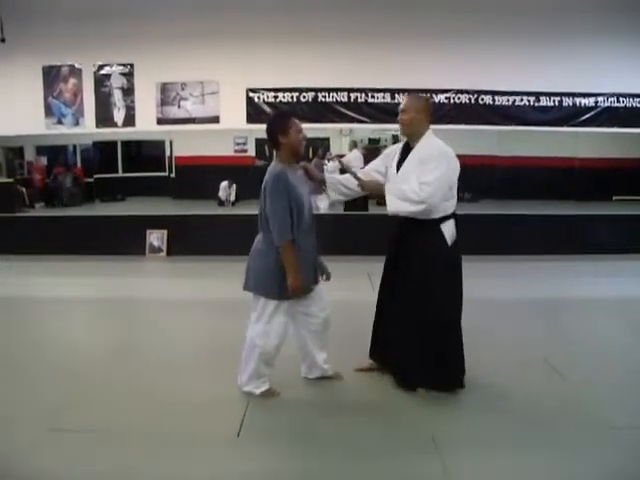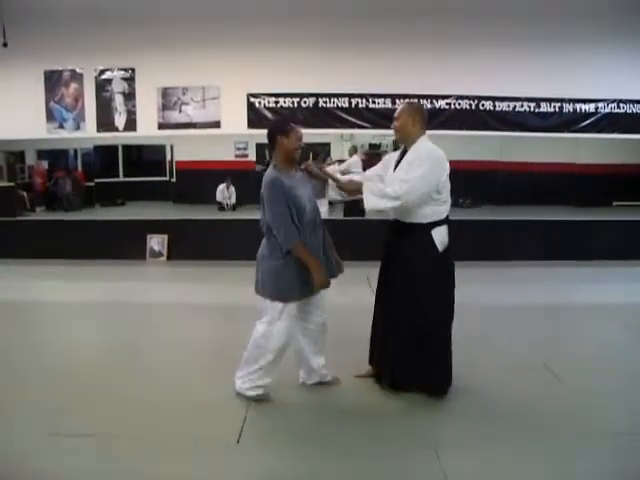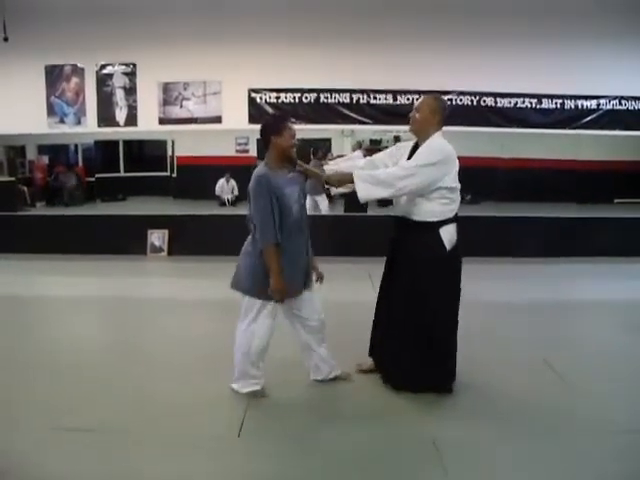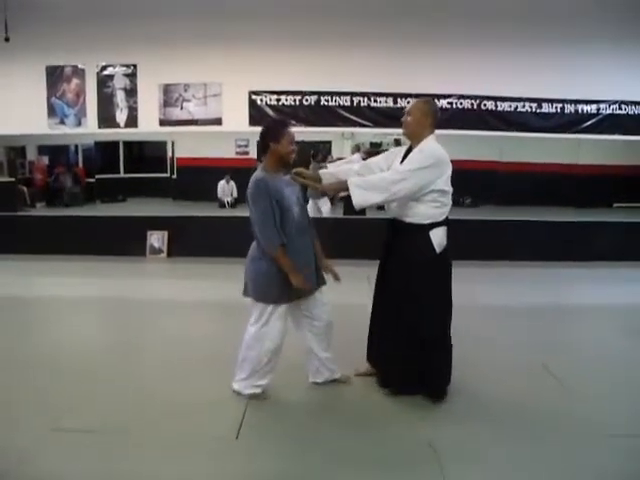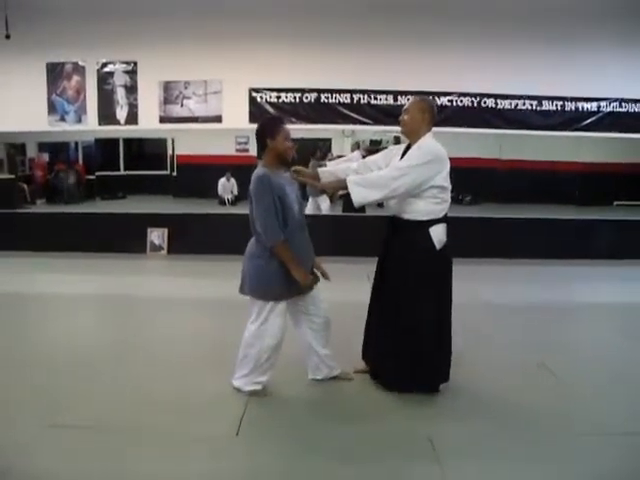
dt=0.4s
person 1, frame 1
left shoulder: (440, 153)
right shoulder: (395, 153)
left elbow: (426, 196)
right elbow: (363, 178)
left wrist: (384, 189)
right wrist: (322, 180)
left hip: (433, 239)
right hip: (406, 234)
left knee: (434, 309)
right knee: (395, 297)
left ankle: (439, 373)
right ankle: (387, 357)
person 1, frame 2
left shoulder: (430, 156)
right shoulder: (397, 157)
left elbow: (404, 193)
right elbow: (369, 179)
left wrist: (361, 188)
right wrist: (327, 178)
left hip: (427, 243)
right hip: (402, 237)
left knee: (426, 313)
right knee: (392, 304)
left ankle: (430, 378)
right ankle: (387, 365)
person 1, frame 3
left shoulder: (440, 153)
right shoulder: (406, 149)
left elbow: (396, 179)
right elbow: (371, 164)
left wrist: (349, 177)
right wrist: (326, 173)
left hip: (434, 240)
right hip: (409, 234)
left knee: (431, 311)
right knee: (395, 299)
left ankle: (433, 375)
right ankle: (387, 359)
person 1, frame 4
left shoulder: (433, 156)
right shoulder: (402, 153)
left elbow: (392, 183)
right elbow: (366, 169)
left wrist: (342, 186)
right wrist: (319, 176)
left hip: (425, 242)
right hip: (402, 236)
left knee: (425, 313)
right knee: (391, 302)
left ankle: (429, 379)
right ankle: (386, 363)
person 1, frame 5
left shoulder: (431, 154)
right shoulder: (400, 152)
left elbow: (390, 180)
right elbow: (364, 167)
left wrist: (341, 184)
right wrist: (317, 175)
left hip: (424, 240)
right hip: (401, 234)
left knee: (423, 309)
right knee: (390, 300)
left ankle: (425, 375)
right ankle: (384, 361)
person 2, frame 1
left shoulder: (297, 172)
right shoulder: (278, 177)
right elbow: (280, 232)
left wrist: (314, 261)
right wrist: (292, 272)
left hip: (300, 260)
right hip: (276, 264)
left knee: (316, 315)
right knee: (269, 326)
left ankle: (317, 368)
right ankle: (253, 381)
person 2, frame 2
left shoulder: (301, 175)
right shoulder: (274, 182)
left elbow: (315, 220)
right elbow: (286, 235)
left wrist: (330, 254)
right wrist: (315, 267)
left hip: (308, 262)
right hip: (284, 267)
left knee: (314, 321)
right knee: (275, 328)
left ankle: (314, 373)
right ankle: (249, 381)
person 2, frame 3
left shoulder: (295, 176)
right shoulder: (262, 179)
right elbow: (265, 235)
left wrist: (309, 261)
right wrist: (274, 275)
left hip: (294, 263)
right hip: (265, 267)
left knee: (311, 319)
right knee: (257, 328)
left ankle: (324, 370)
right ankle: (246, 381)
person 2, frame 4
left shoulder: (290, 179)
right shoulder: (260, 184)
left elbow: (305, 224)
right elbow: (269, 238)
left wrist: (321, 260)
right wrist: (291, 273)
left hip: (302, 266)
right hip: (273, 271)
left knee: (319, 320)
right knee: (267, 330)
left ankle: (324, 372)
right ankle: (247, 382)
person 2, frame 5
left shoulder: (286, 176)
right shoulder: (262, 180)
right elbow: (270, 235)
left wrist: (310, 260)
right wrist: (295, 268)
left hip: (295, 264)
right hip: (272, 268)
left knee: (315, 317)
right knee: (267, 327)
left ankle: (323, 368)
right ankle: (247, 380)
